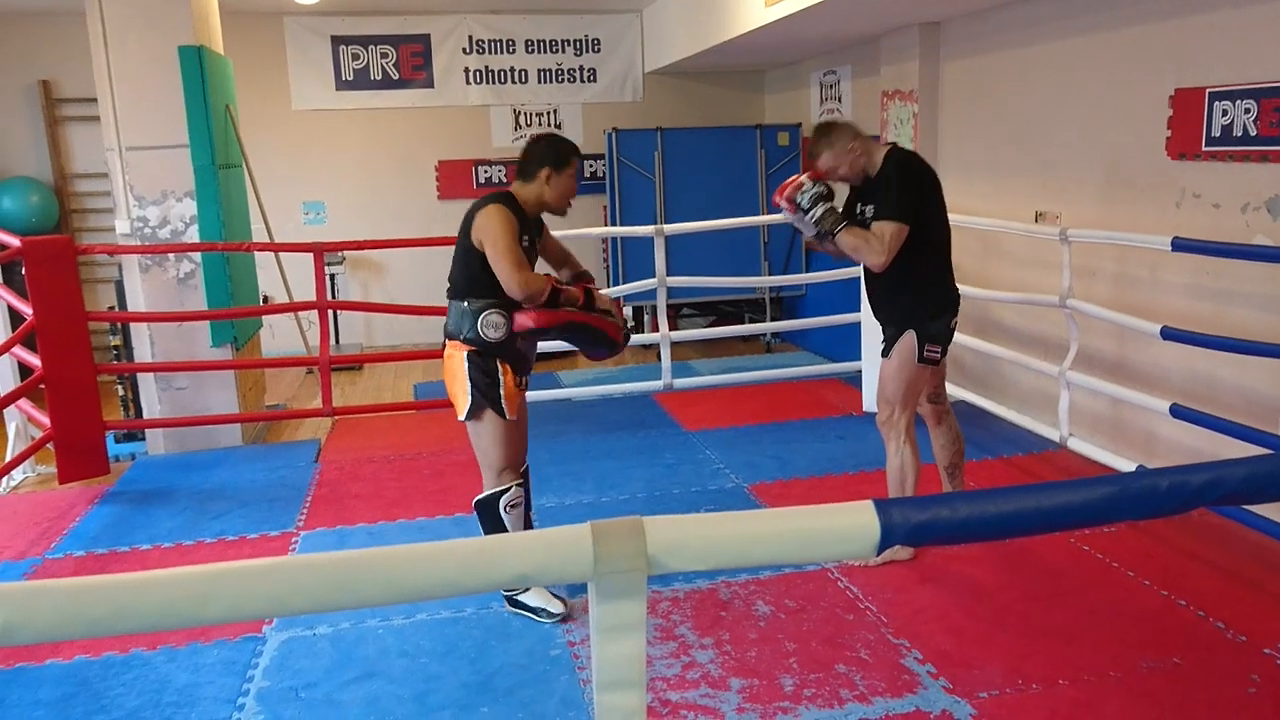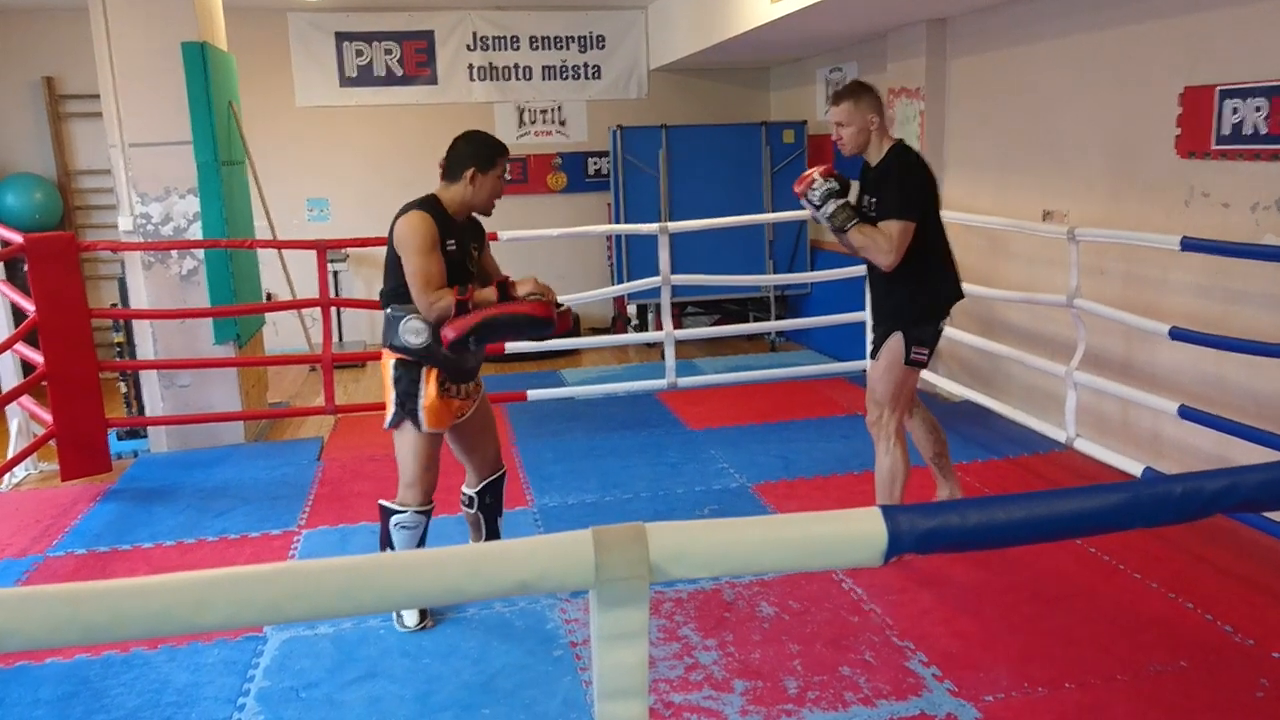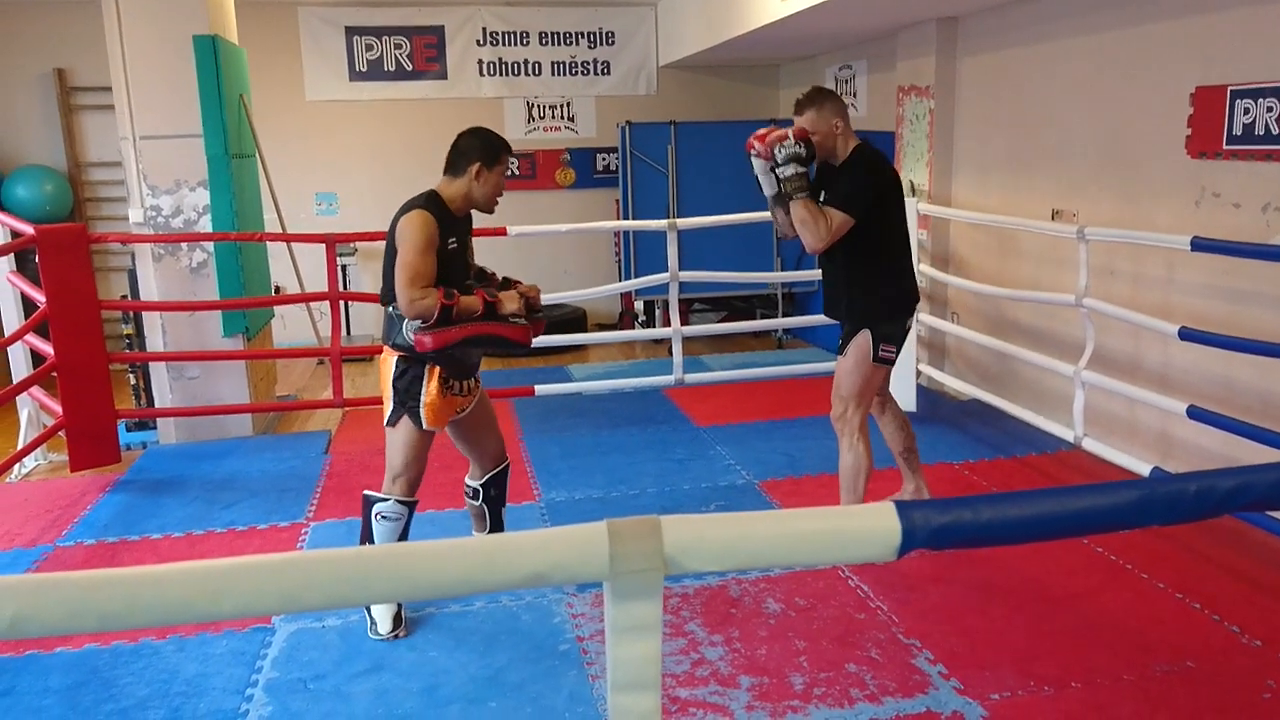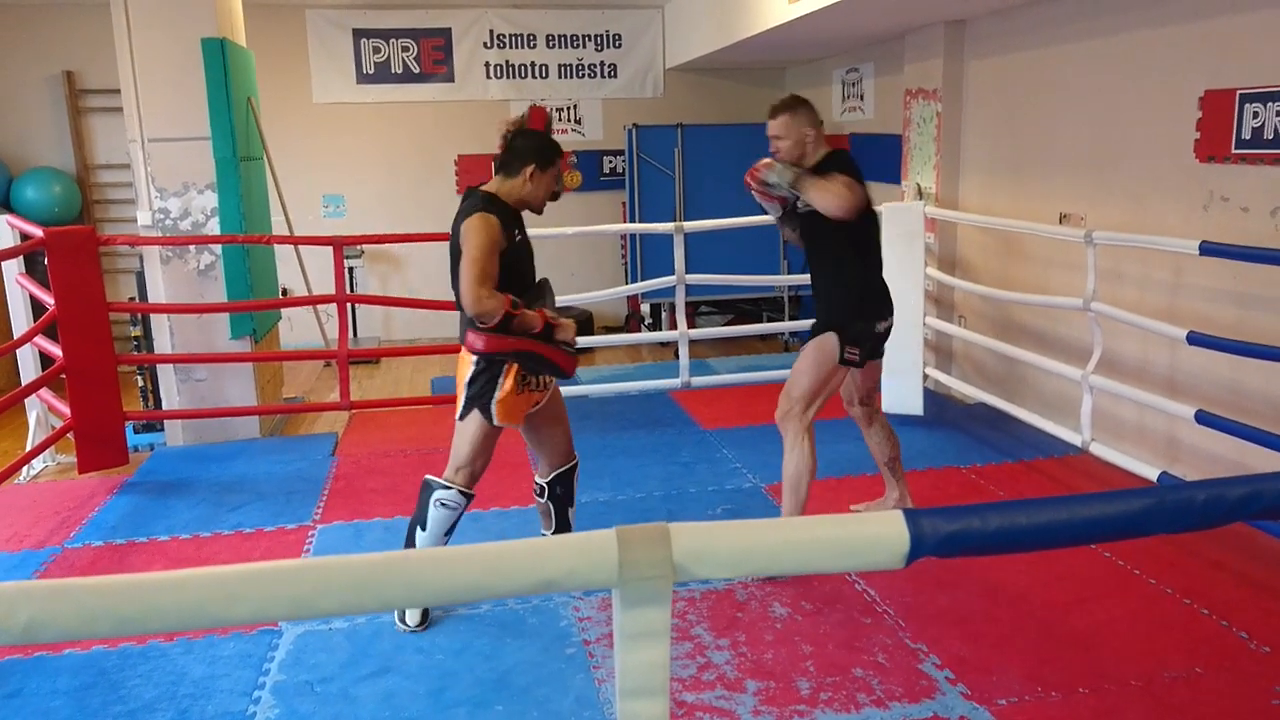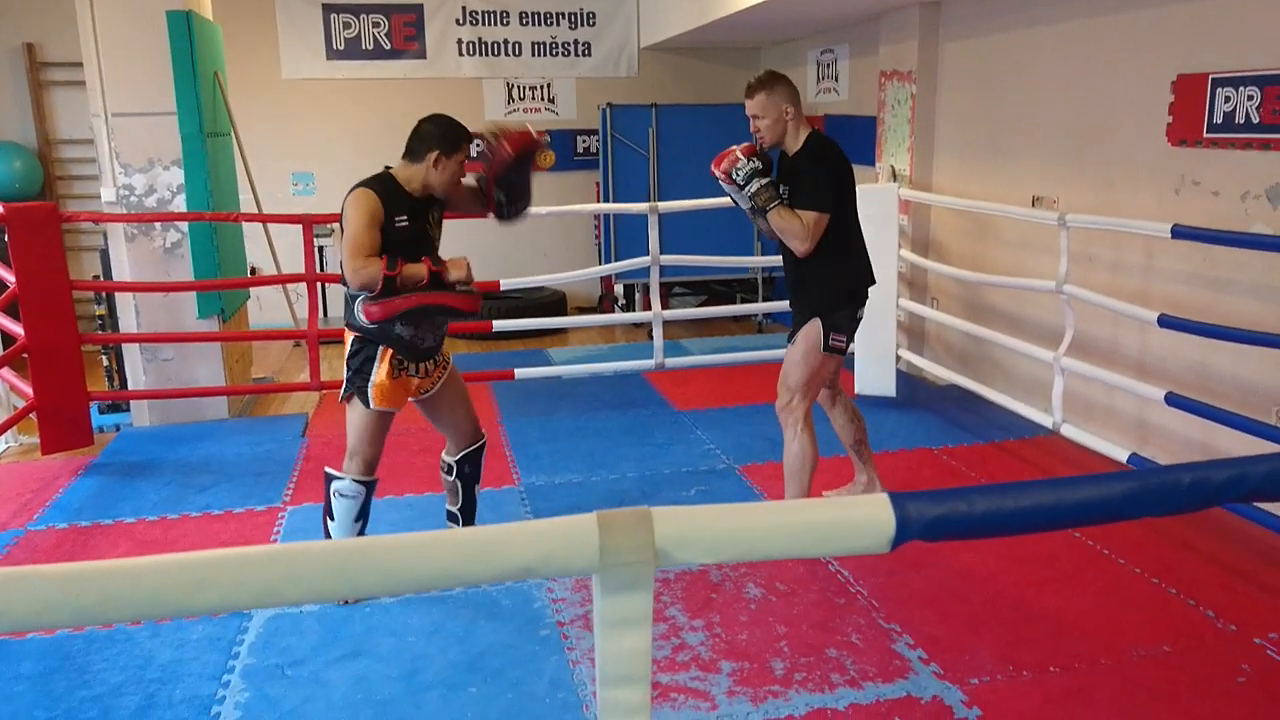
dt=1s
person 1, frame 1
left shoulder: (529, 220)
right shoulder: (495, 214)
left elbow: (564, 263)
right elbow: (519, 285)
left wrist: (594, 300)
right wrist: (585, 300)
left hip: (506, 358)
right hip: (479, 361)
left knee: (515, 464)
right knee: (500, 477)
right ankle: (516, 585)
person 1, frame 2
left shoulder: (471, 227)
right shoulder: (418, 221)
left elbow: (492, 288)
right elbow: (433, 303)
left wrist: (531, 294)
right wrist: (509, 290)
left hip: (460, 373)
right hip: (417, 375)
left knee: (488, 469)
right knee: (416, 490)
person 1, frame 3
left shoulder: (462, 217)
right shoulder: (420, 219)
right elbow: (414, 302)
left wrist: (512, 289)
right wrist: (493, 304)
left hip: (457, 365)
right hip: (416, 369)
left knee: (492, 460)
right knee: (401, 485)
person 1, frame 4
left shoulder: (502, 205)
right shoulder: (484, 219)
left elbow: (552, 188)
right elbow: (478, 301)
left wrist: (545, 149)
right wrist: (550, 325)
left hip: (530, 364)
right hip: (493, 368)
left knee: (560, 462)
right knee: (460, 478)
person 1, frame 5
left shoulder: (436, 193)
right shoulder: (369, 197)
left elbow: (503, 199)
right elbow: (356, 271)
left wrist: (510, 162)
right wrist: (436, 270)
left hip: (425, 347)
right hip: (379, 352)
left knee: (468, 438)
right knee: (360, 464)
left ankle: (464, 532)
person 2, frame 1
left shoulder: (903, 175)
right shoulder: (864, 182)
left elbow: (877, 255)
right elbow: (843, 248)
left wrist: (827, 212)
right wrist: (809, 223)
left hip: (923, 311)
right hip: (909, 311)
left knee: (892, 417)
right knee: (934, 407)
left ankle: (896, 538)
person 2, frame 2
left shoulder: (904, 170)
right shoulder: (873, 171)
left elbow: (886, 254)
right elbow: (863, 244)
left wrist: (838, 207)
right wrist: (828, 215)
left hip: (913, 310)
right hip: (901, 306)
left knee: (882, 419)
right knee: (905, 405)
right ankle: (949, 491)
person 2, frame 3
left shoulder: (865, 170)
right shoulder: (830, 168)
left elbow: (816, 239)
right elbow: (791, 226)
left wrist: (794, 173)
right wrist: (770, 176)
left hip: (880, 308)
right hip: (865, 305)
left knee: (847, 414)
right knee: (877, 401)
right ankle: (915, 489)
person 2, frame 4
left shoulder: (834, 167)
right shoulder: (814, 176)
left elbow: (842, 205)
right elbow: (805, 236)
left wrist: (787, 177)
right wrist: (779, 207)
left hip: (850, 318)
right hip: (856, 312)
left knee: (792, 417)
right knee: (861, 408)
right ankle: (898, 496)
person 2, frame 5
left shoulder: (820, 159)
right shoulder: (790, 159)
left elbow: (802, 240)
right elbow: (780, 230)
left wrist: (760, 187)
right wrist: (746, 196)
left hip: (833, 297)
right hip: (819, 294)
left knee: (791, 404)
right knee: (827, 392)
right ankle: (867, 481)
